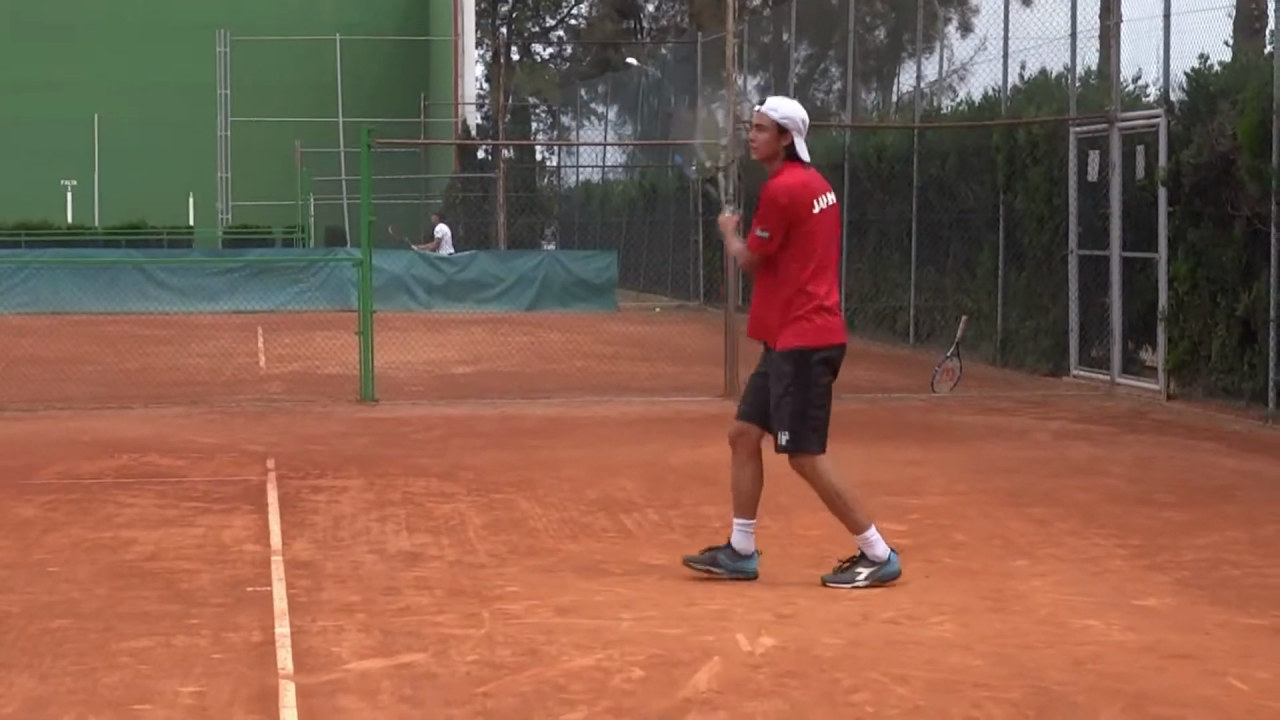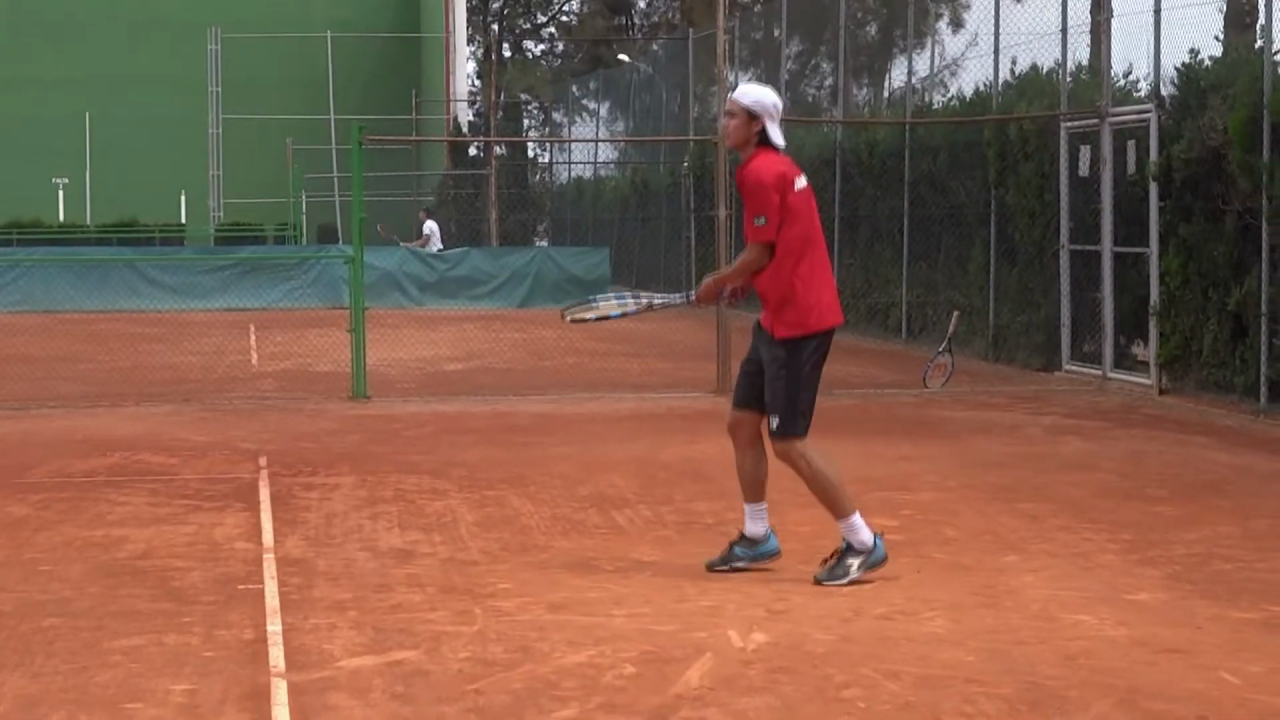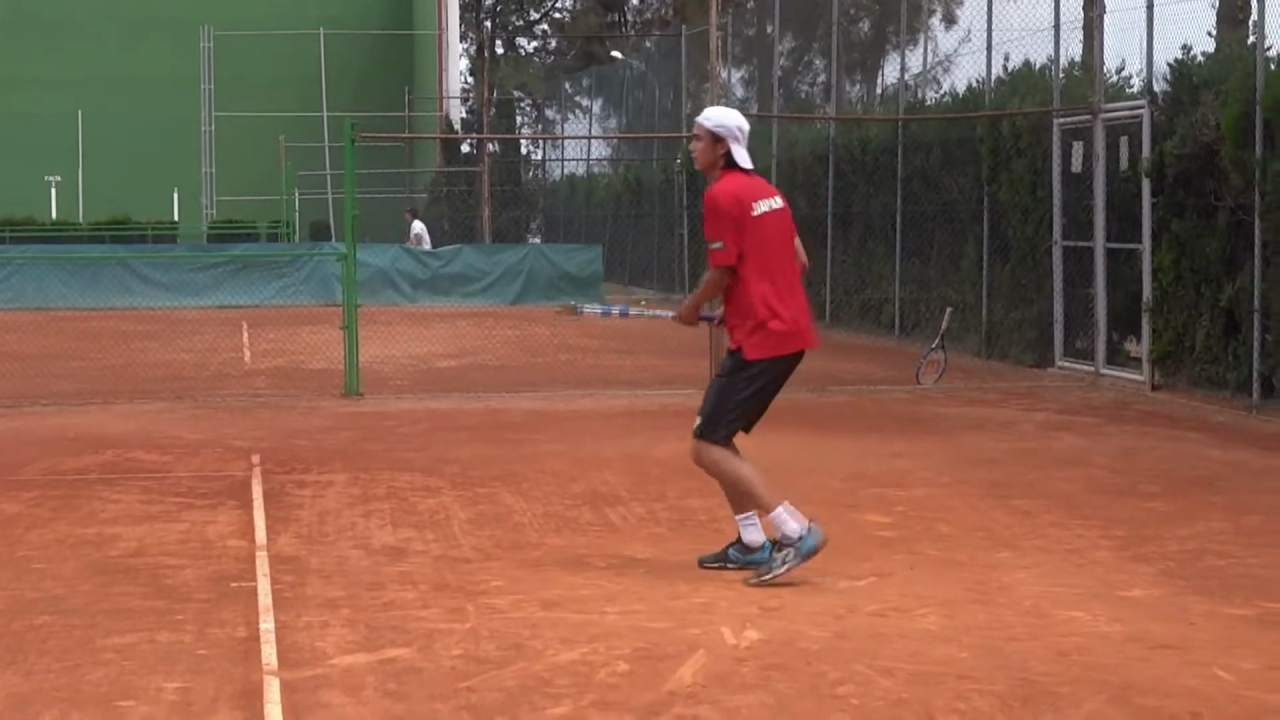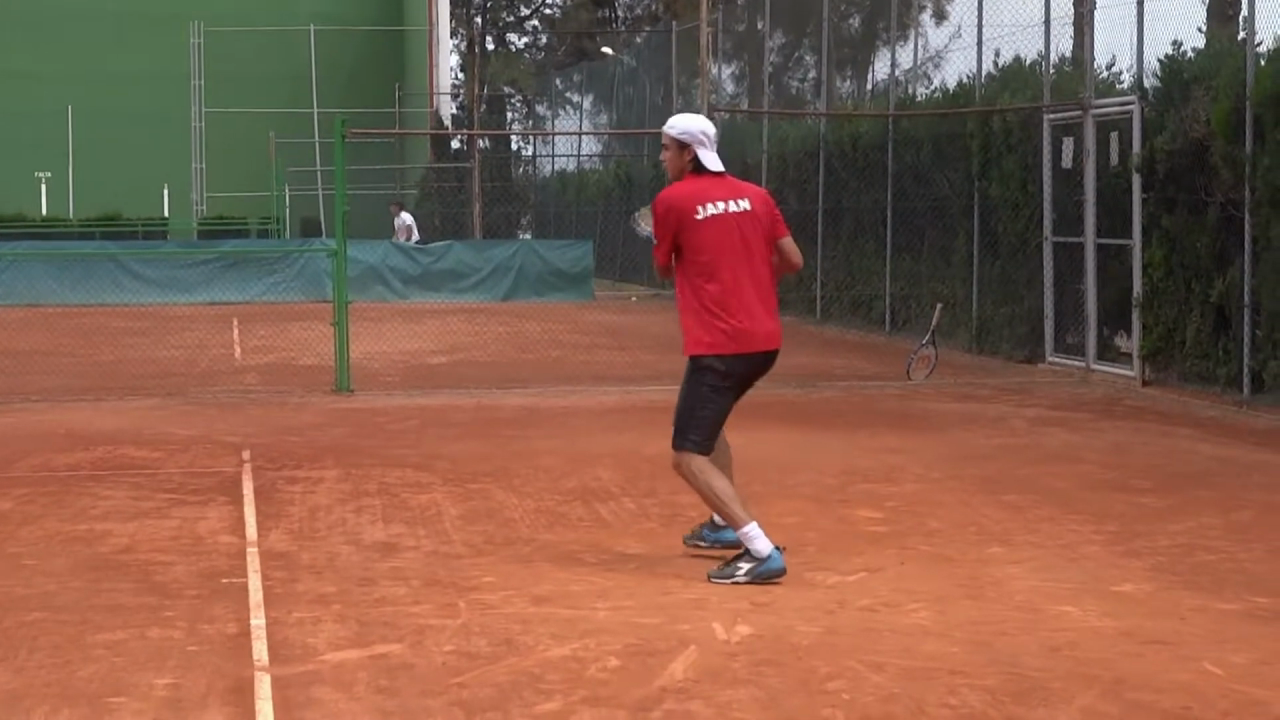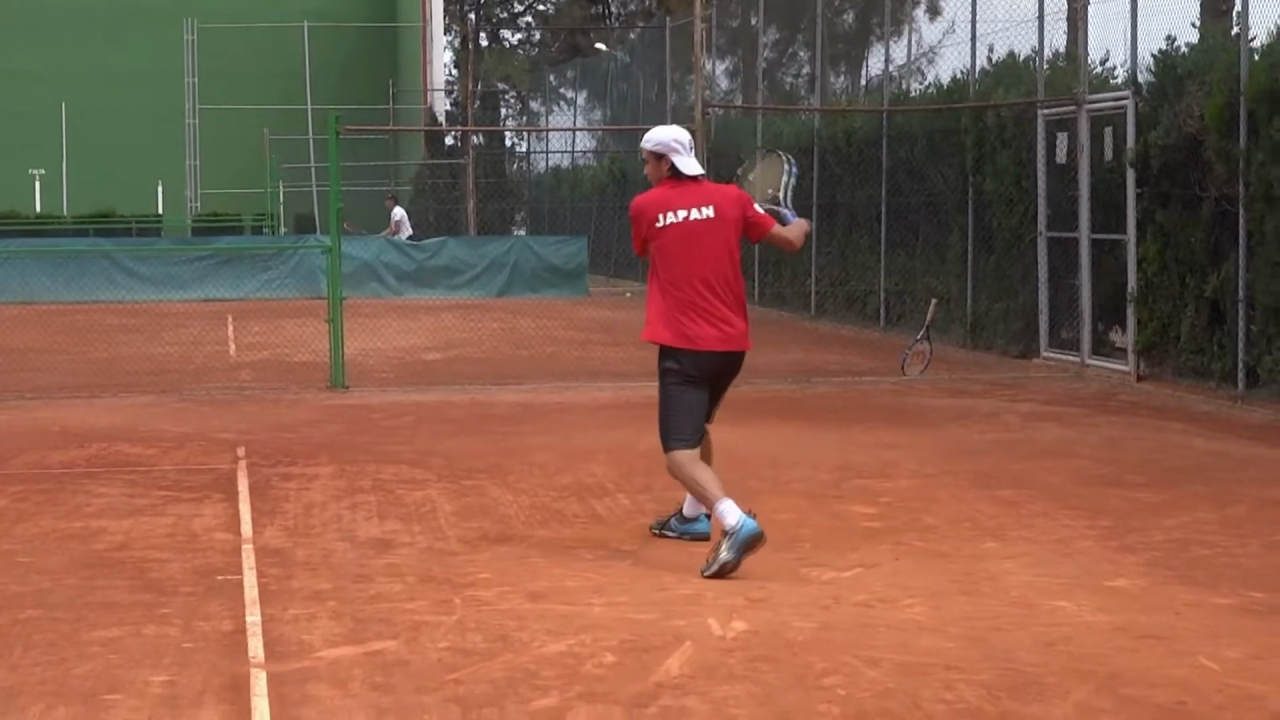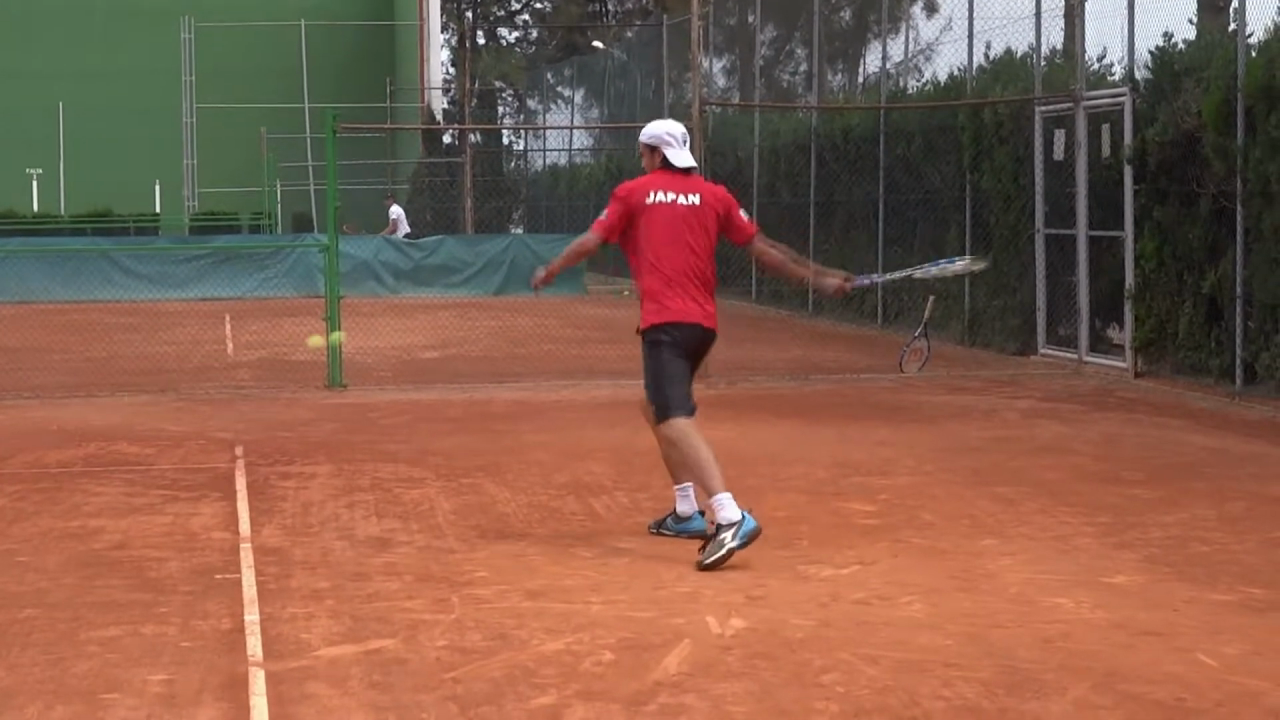
dt=0.3s
person 1, frame 1
left shoulder: (785, 188)
right shoulder: (810, 182)
left elbow: (750, 259)
left wrist: (729, 230)
right wrist: (743, 229)
left hip: (804, 340)
right hip: (789, 336)
left knee: (806, 458)
right knee: (742, 436)
left ankle: (878, 555)
right ankle: (740, 550)
person 1, frame 2
left shoulder: (763, 172)
right shoulder: (777, 167)
left elbow: (759, 254)
left wrist: (715, 283)
right wrist: (737, 279)
left hip: (797, 322)
right hip: (782, 319)
left knee: (787, 443)
right knee: (740, 421)
left ankle: (862, 543)
right ankle: (757, 537)
person 1, frame 3
left shoulder: (721, 195)
right shoulder: (766, 190)
left elbow: (721, 275)
right elbow: (799, 263)
left wrist: (689, 307)
left hip: (762, 340)
right hip: (788, 334)
left knee: (707, 447)
right knee: (716, 435)
left ankle: (796, 531)
right ankle: (754, 543)
person 1, frame 4
left shoulder: (671, 200)
right shoulder: (755, 195)
left elbow: (663, 267)
right elbow: (793, 262)
left hip: (718, 345)
right hip: (764, 341)
left knee: (688, 457)
right knee: (706, 427)
left ankle: (762, 551)
right ankle: (723, 524)
person 1, frame 5
left shoulder: (643, 206)
right shoulder: (731, 197)
right elbow: (790, 241)
right wrist: (800, 225)
left hip: (683, 345)
right hip: (732, 342)
left knee: (680, 456)
right knee: (692, 426)
left ankle: (736, 524)
right ankle: (693, 515)
person 1, frame 6
left shoulder: (632, 191)
right shoulder: (715, 194)
left elbow: (590, 241)
right elbow: (762, 249)
left wrist: (549, 270)
right wrist: (817, 276)
left hip: (665, 321)
right hip: (701, 322)
left knee: (675, 426)
right knee: (657, 409)
left ankle: (735, 521)
right ankle: (687, 512)
